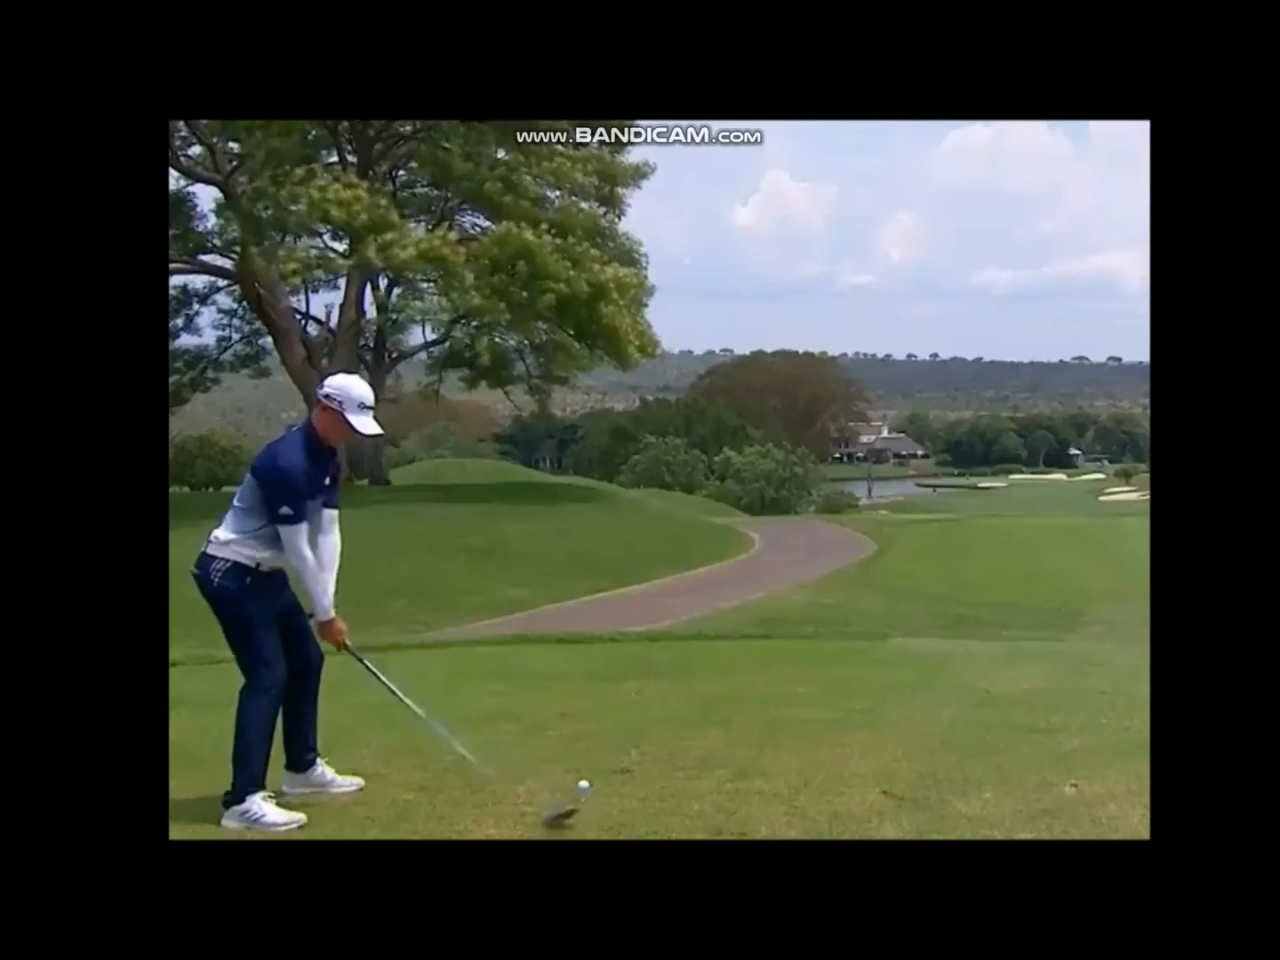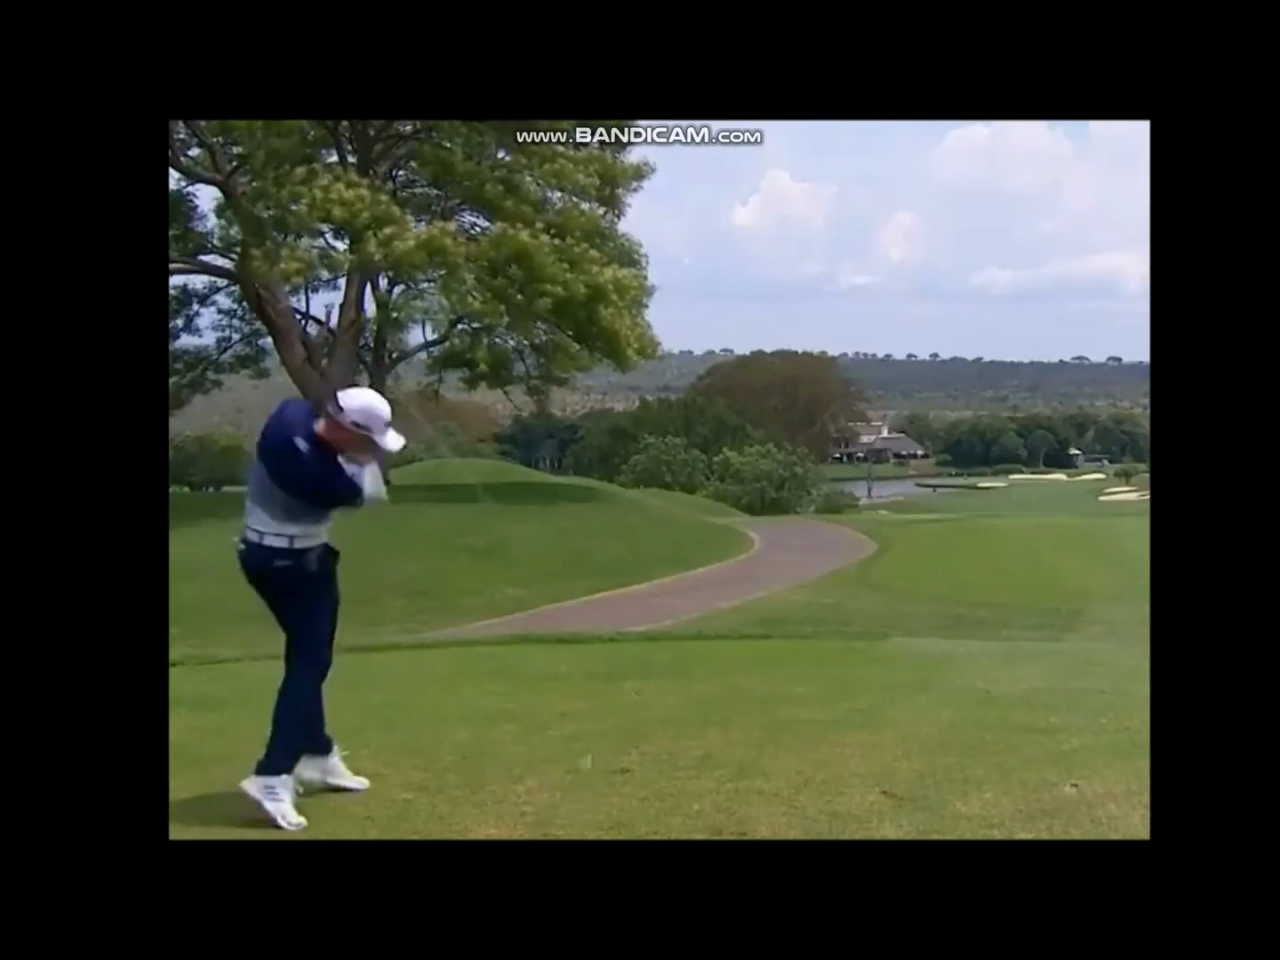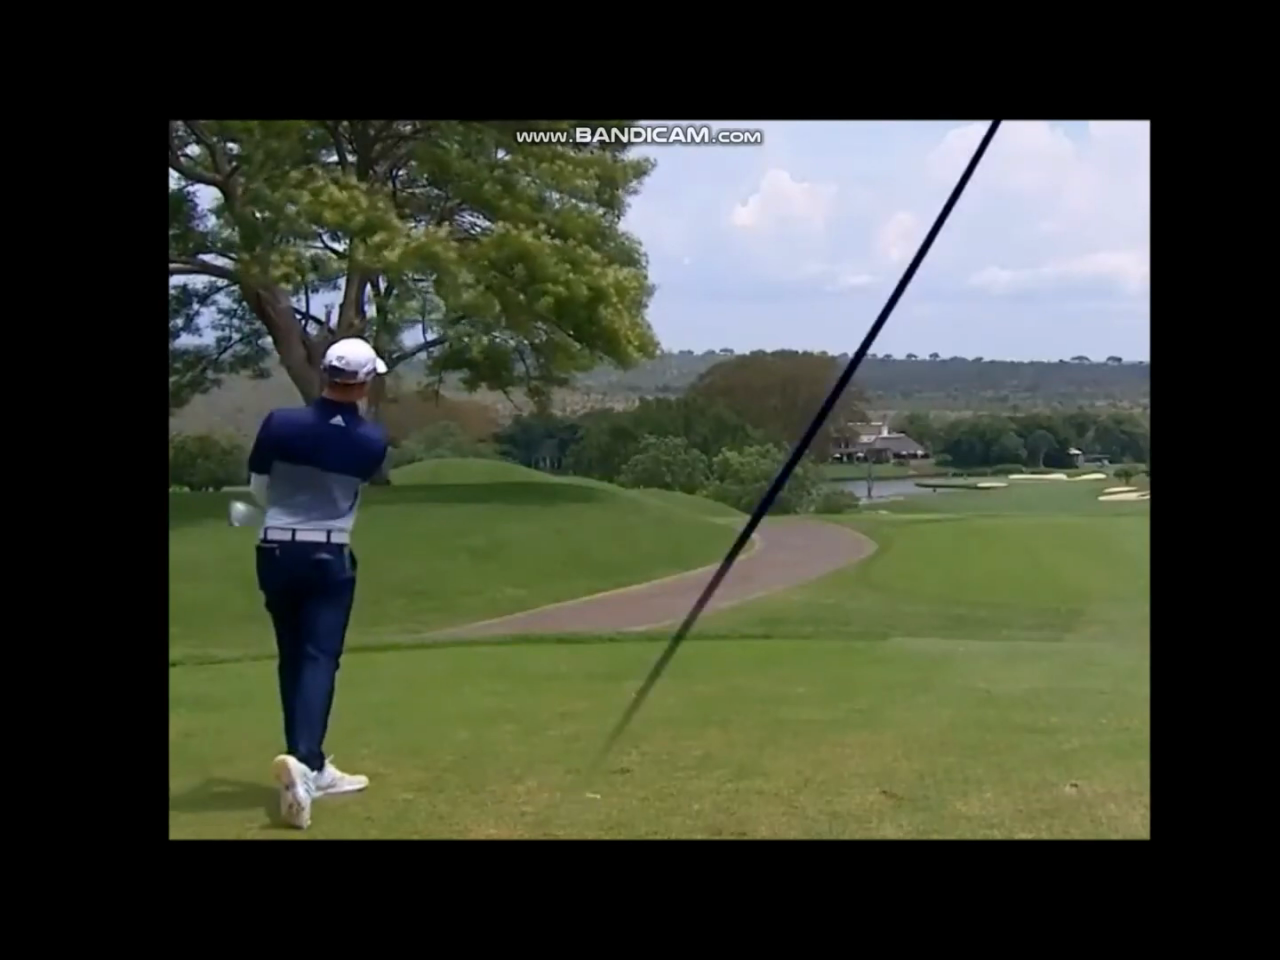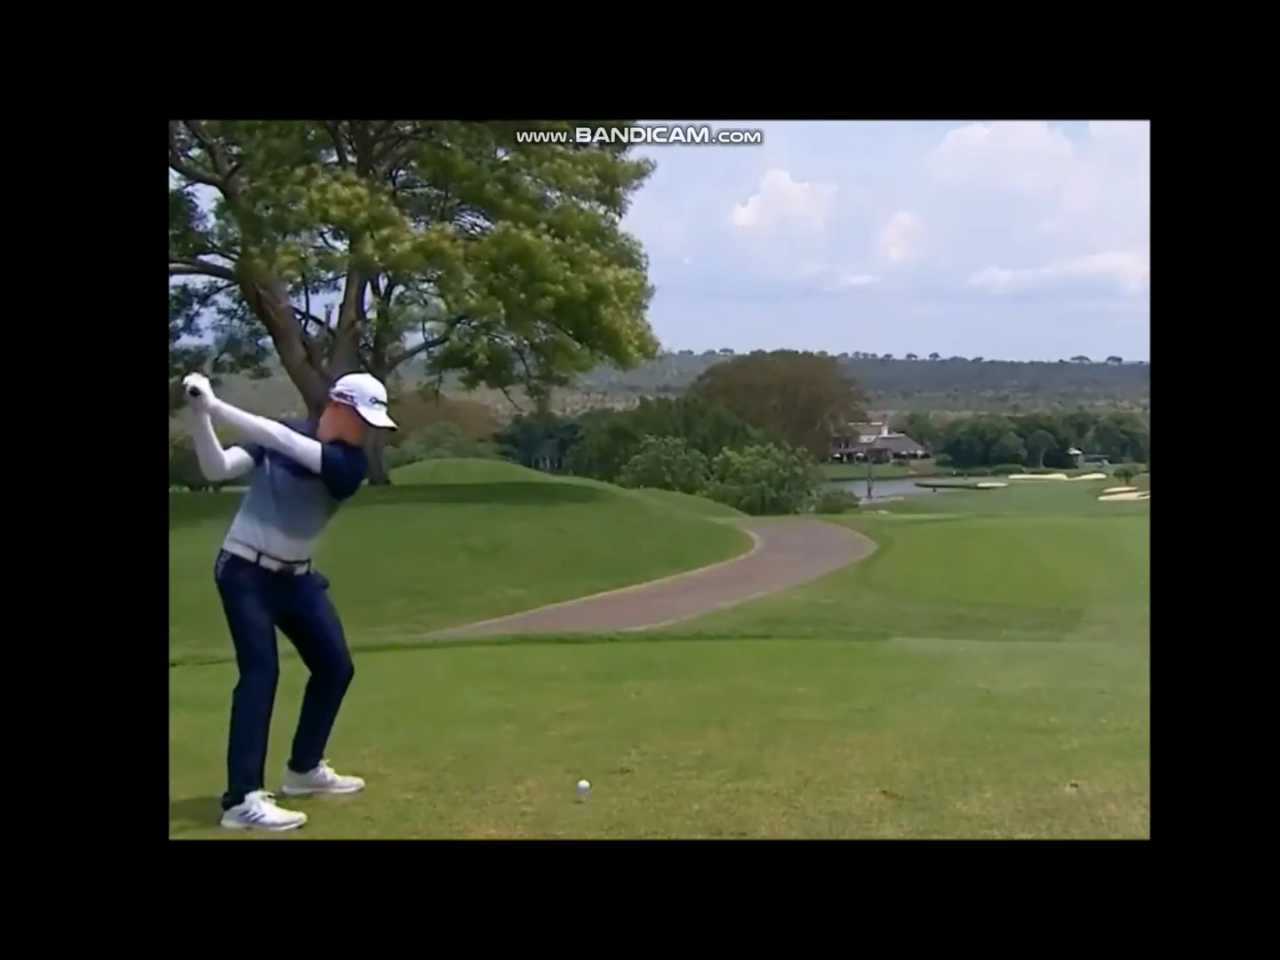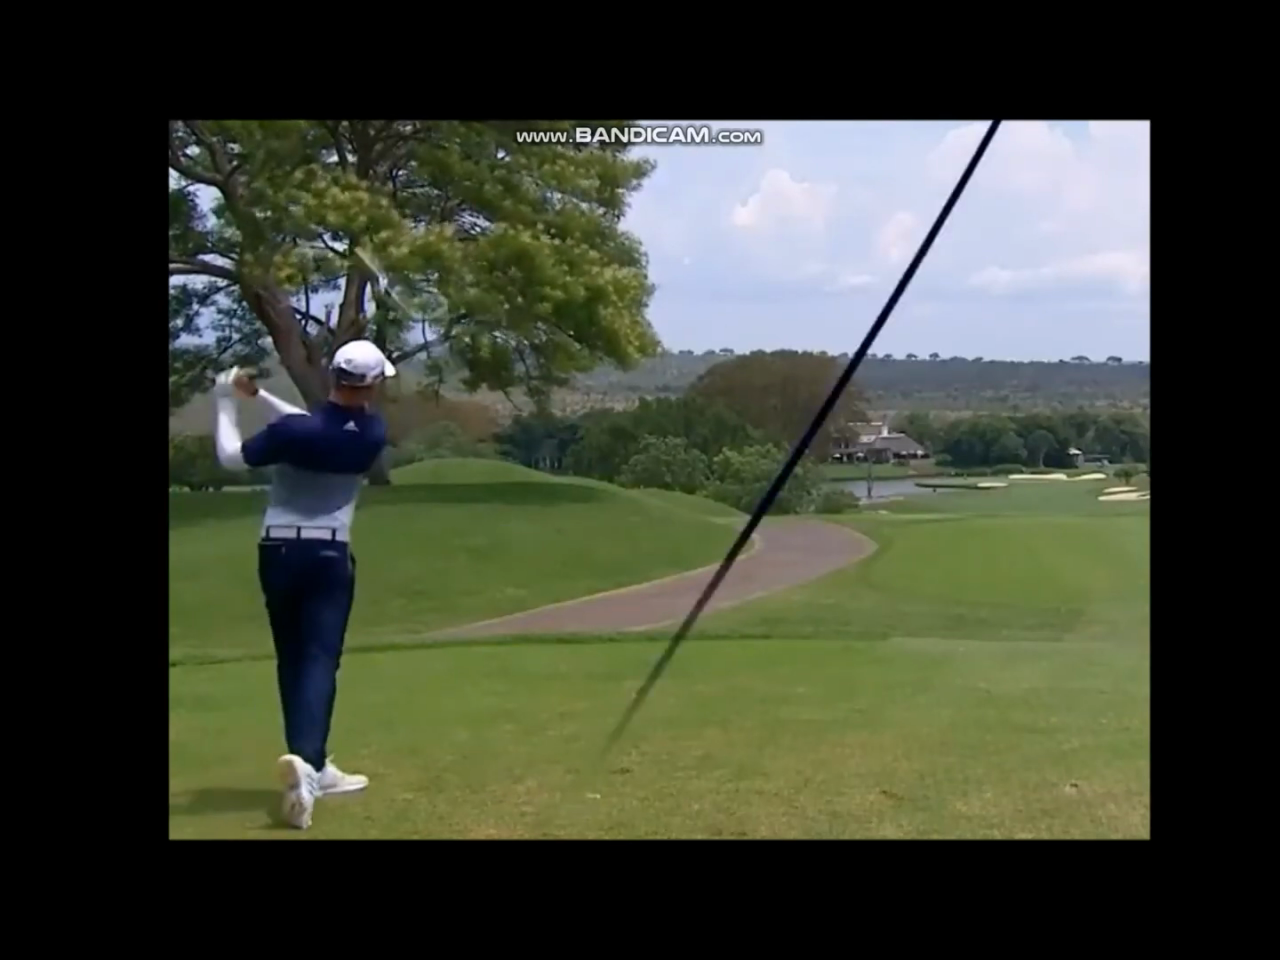
dt=1s
person 1, frame 1
left shoulder: (329, 463)
right shoulder: (284, 461)
left elbow: (328, 536)
right elbow: (296, 548)
left wrist: (328, 603)
right wrist: (325, 615)
left hip: (267, 574)
right hip: (230, 573)
left knee: (304, 659)
right knee: (267, 676)
left ankle: (303, 768)
right ankle: (243, 800)
person 1, frame 2
left shoulder: (284, 421)
right shoulder: (340, 478)
right elbow: (369, 491)
left hip: (258, 557)
right hip: (299, 562)
left knee: (305, 659)
right knee: (308, 664)
left ankle: (316, 757)
right ankle: (272, 778)
person 1, frame 3
left shoulder: (281, 424)
right shoulder: (372, 440)
left elbow: (259, 489)
left hip: (285, 554)
right hip: (327, 559)
left knee: (308, 654)
right knee: (318, 659)
left ankle: (308, 765)
right ankle: (300, 765)
person 1, frame 4
left shoulder: (351, 463)
right shoulder: (275, 437)
left elbow: (284, 442)
right elbow: (218, 468)
left wrist: (214, 406)
right wrist: (201, 413)
left hip: (296, 575)
right hip: (245, 571)
left knee: (335, 666)
right knee: (260, 673)
left ankle: (305, 768)
right ankle: (242, 799)
person 1, frame 5
left shoulder: (293, 433)
right shoulder: (373, 435)
left elbow: (232, 458)
left wrist: (224, 399)
right wrist: (262, 395)
left hip: (277, 552)
right hip: (328, 557)
left knee: (291, 658)
right knee: (318, 659)
left ankle: (311, 765)
right ankle: (304, 759)
